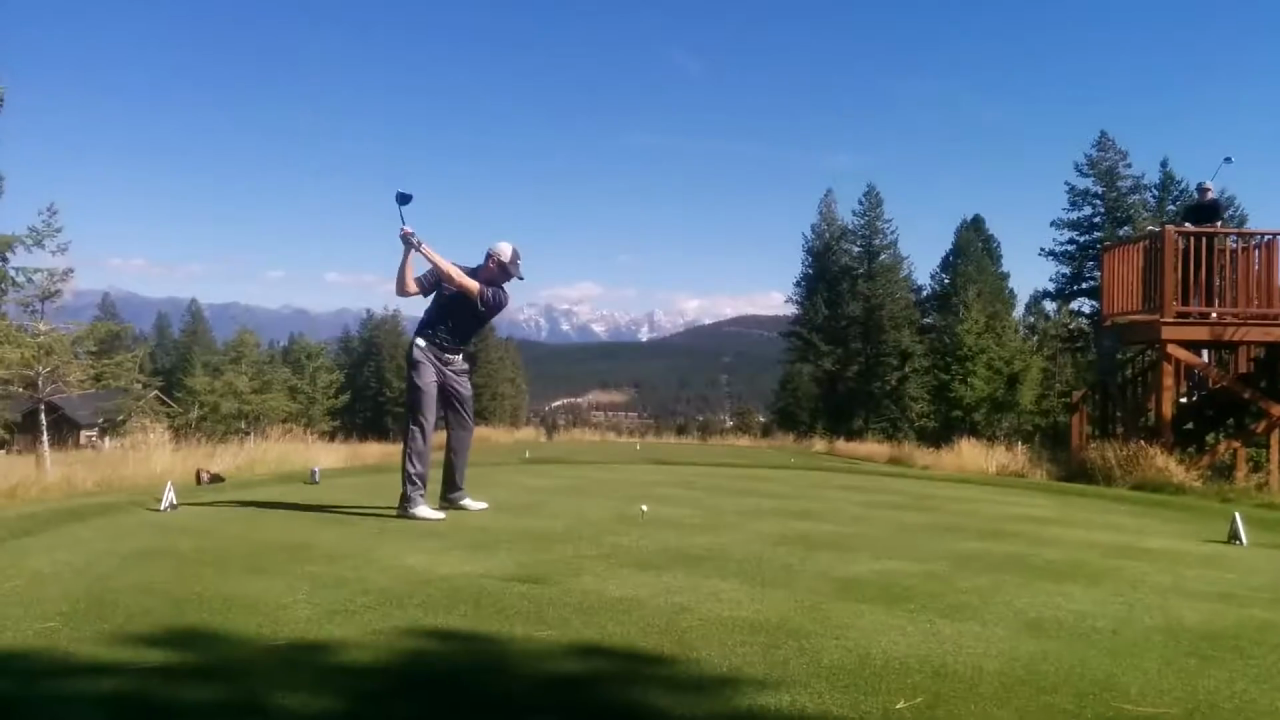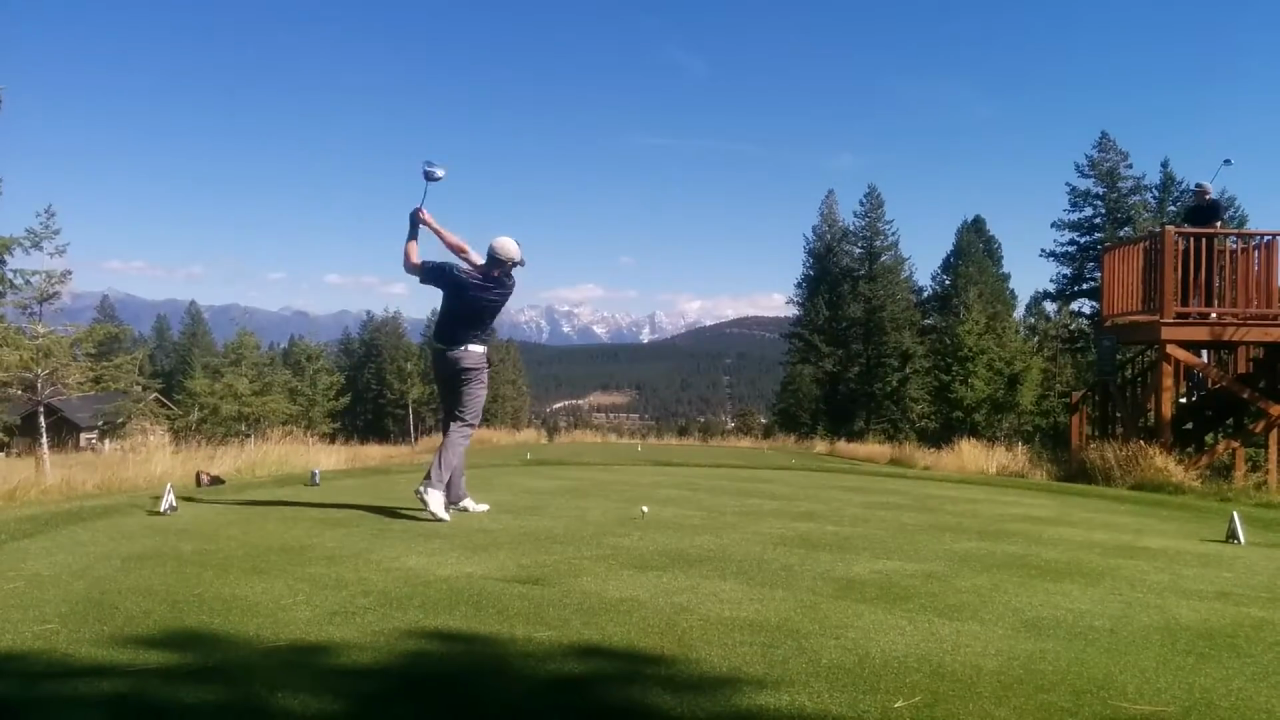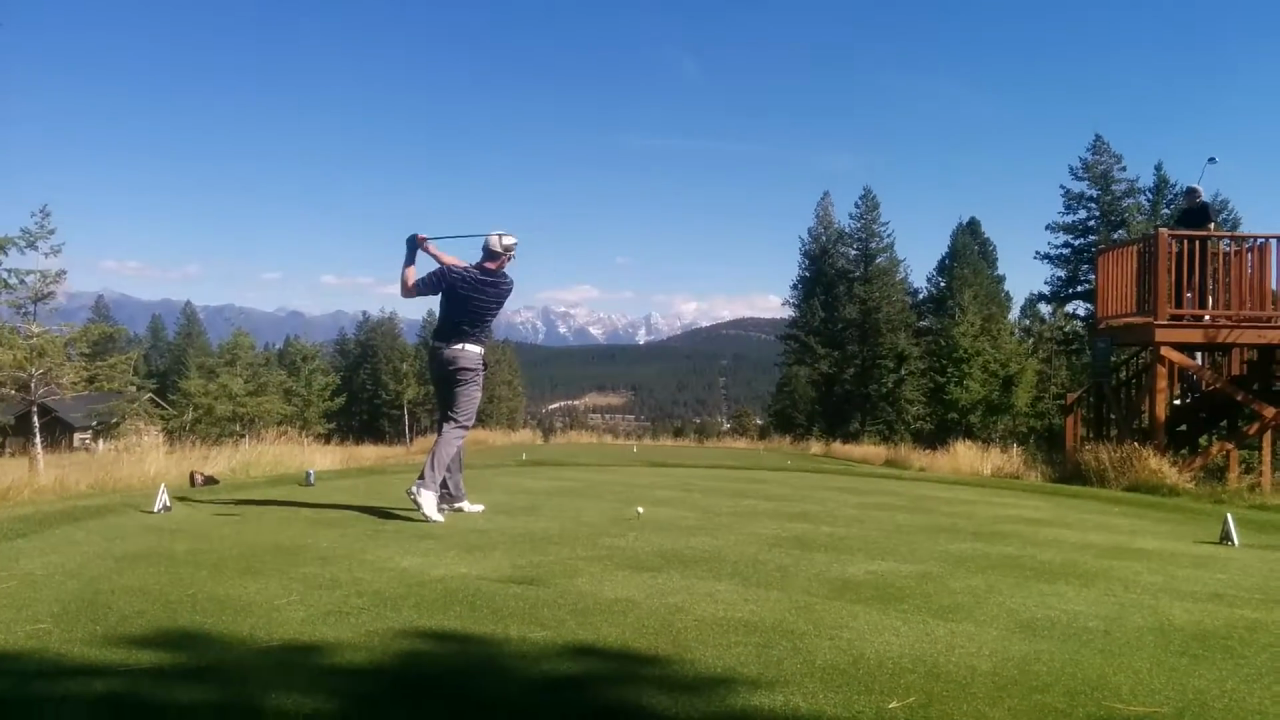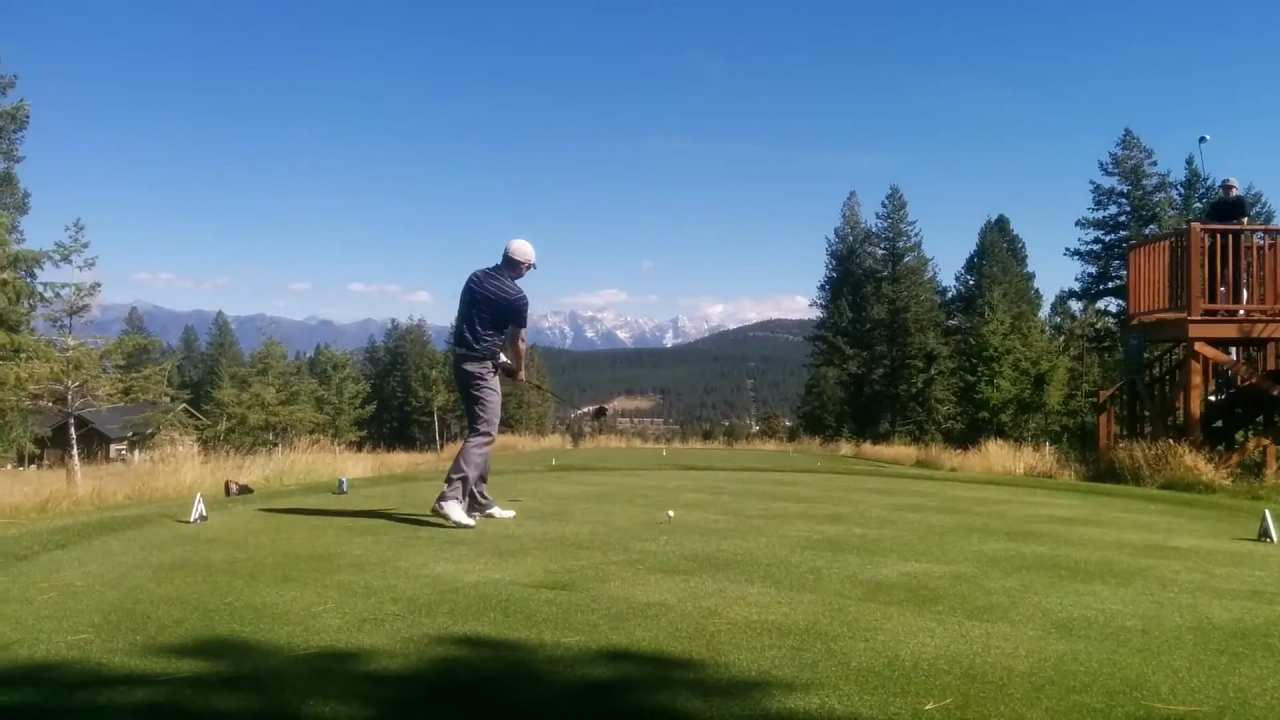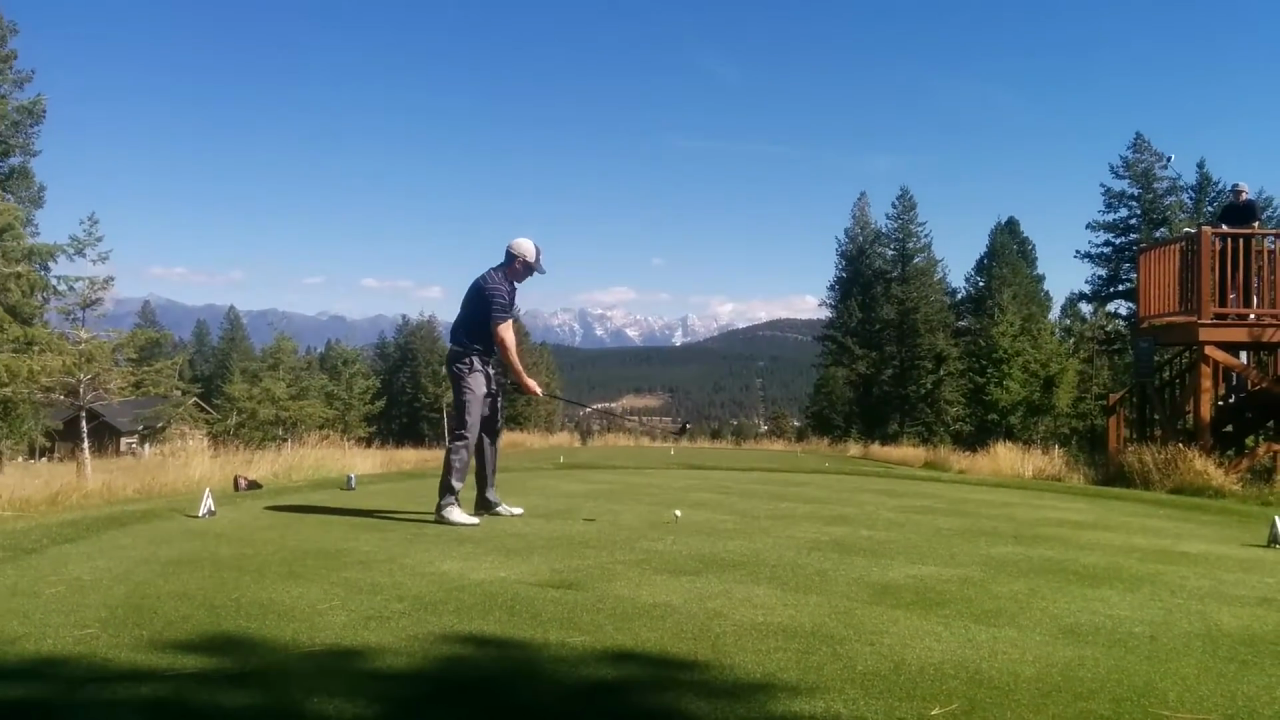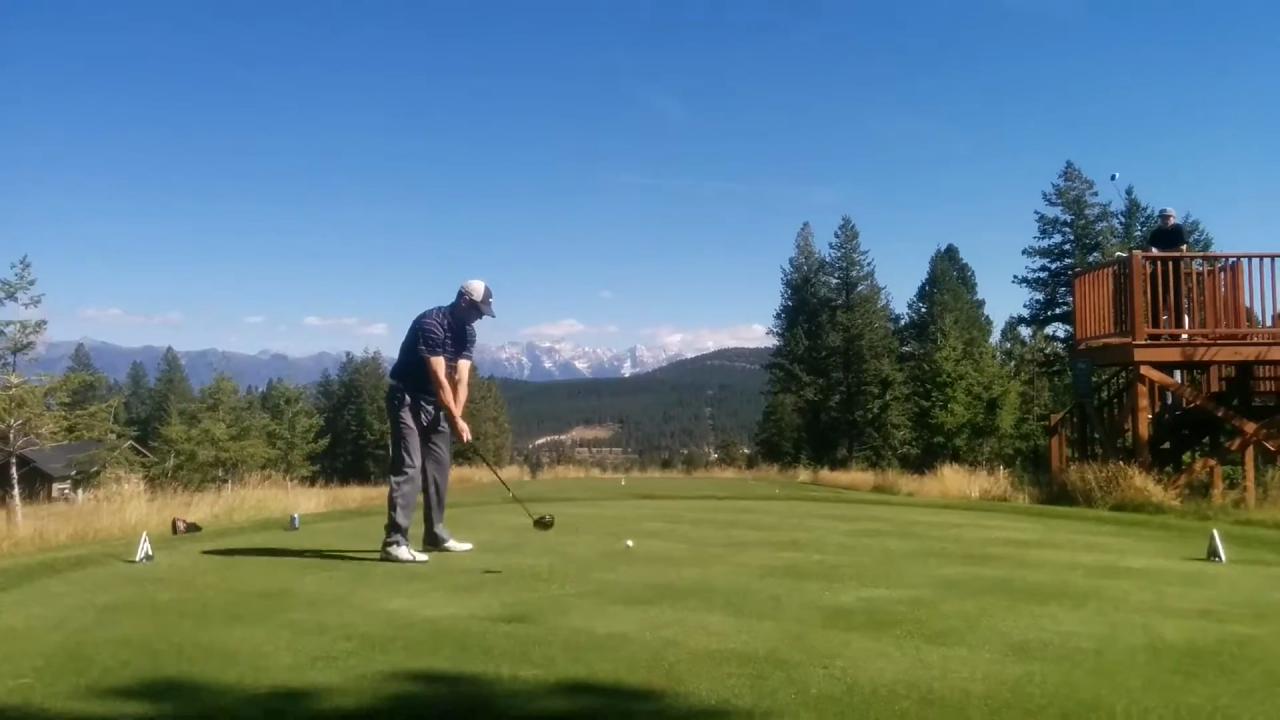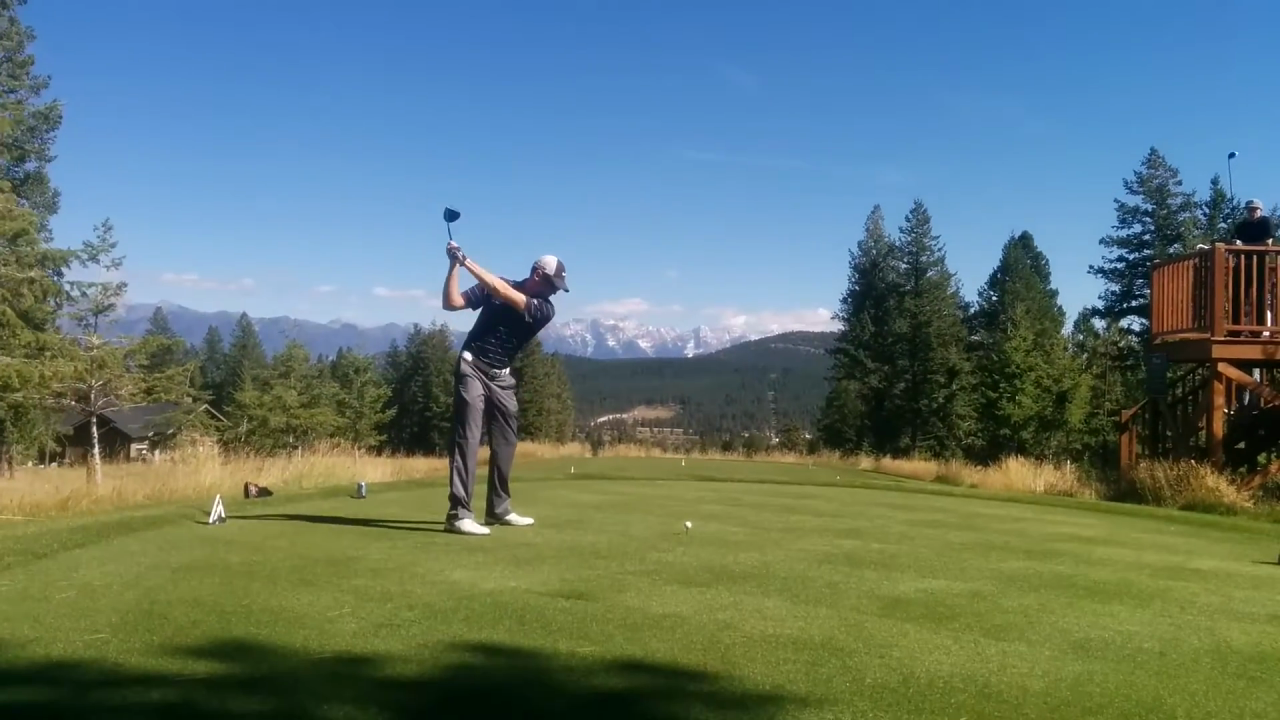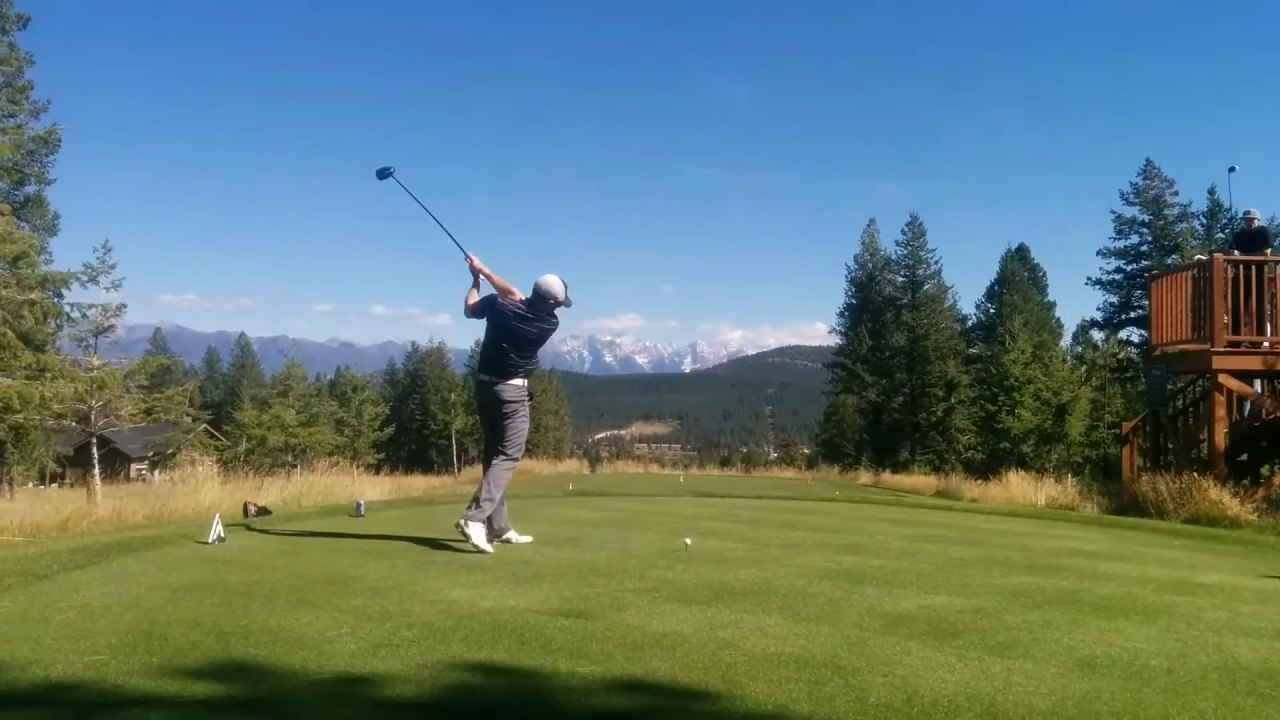
dt=0.5s
person 1, frame 1
left shoulder: (497, 297)
right shoulder: (446, 270)
left elbow: (459, 280)
right elbow: (404, 290)
left wrist: (424, 250)
right wrist: (409, 251)
left hip: (454, 362)
right hip: (425, 353)
left knee: (461, 429)
right knee: (420, 425)
left ankle: (453, 494)
right ankle: (411, 499)
person 1, frame 2
left shoulder: (453, 275)
right shoulder: (506, 285)
left elbow: (410, 266)
right elbow: (468, 253)
left wrist: (416, 227)
right wrist: (433, 225)
left hip: (442, 354)
right hip: (471, 359)
left knee: (452, 422)
right knee: (463, 426)
left ankle: (455, 495)
right ankle: (434, 485)
person 1, frame 3
left shoulder: (449, 275)
right shoulder: (505, 285)
left elbow: (408, 290)
left wrist: (411, 254)
right wrist: (431, 250)
left hip: (439, 354)
right hip: (468, 358)
left knee: (450, 423)
right knee: (457, 426)
left ankle: (452, 495)
right ankle: (426, 486)
person 1, frame 4
left shoulder: (474, 278)
right shoulder: (517, 297)
right elbow: (518, 342)
right wrist: (518, 369)
left hip: (463, 361)
right hip: (482, 366)
left knee: (480, 431)
right knee: (483, 433)
left ankle: (479, 502)
right ankle: (450, 496)
person 1, frame 5
left shoulder: (507, 287)
right shoulder: (493, 287)
left elbow: (508, 332)
right elbow: (502, 340)
left wrist: (516, 375)
right wrist: (523, 378)
left hip: (483, 363)
right hip: (467, 361)
left knee: (490, 430)
right knee: (466, 430)
left ankle: (487, 500)
right ankle: (448, 504)
person 1, frame 6
left shoulder: (466, 332)
right shoulder: (431, 323)
left elbow: (461, 378)
right elbow: (438, 377)
left wrist: (456, 416)
right wrist: (456, 419)
left hip: (432, 401)
right hip: (406, 397)
left knee: (438, 467)
right knee: (409, 467)
left ankle: (436, 535)
right ankle: (394, 542)
person 1, frame 7
left shoulder: (544, 310)
right shoulder: (494, 286)
left elbow: (504, 293)
right elbow: (450, 303)
left wrist: (468, 263)
right wrist: (454, 265)
left hip: (501, 376)
right hip: (472, 368)
left knee: (505, 443)
right knee: (467, 440)
left ankle: (499, 509)
right ankle: (459, 514)
person 1, frame 8
left shoulder: (496, 305)
right shoulder: (549, 323)
left elbow: (469, 309)
left wrist: (477, 275)
right wrist: (482, 271)
left hip: (485, 387)
right hip: (512, 393)
left knee: (495, 454)
right knee: (506, 457)
left ankle: (498, 527)
right ankle: (475, 517)
